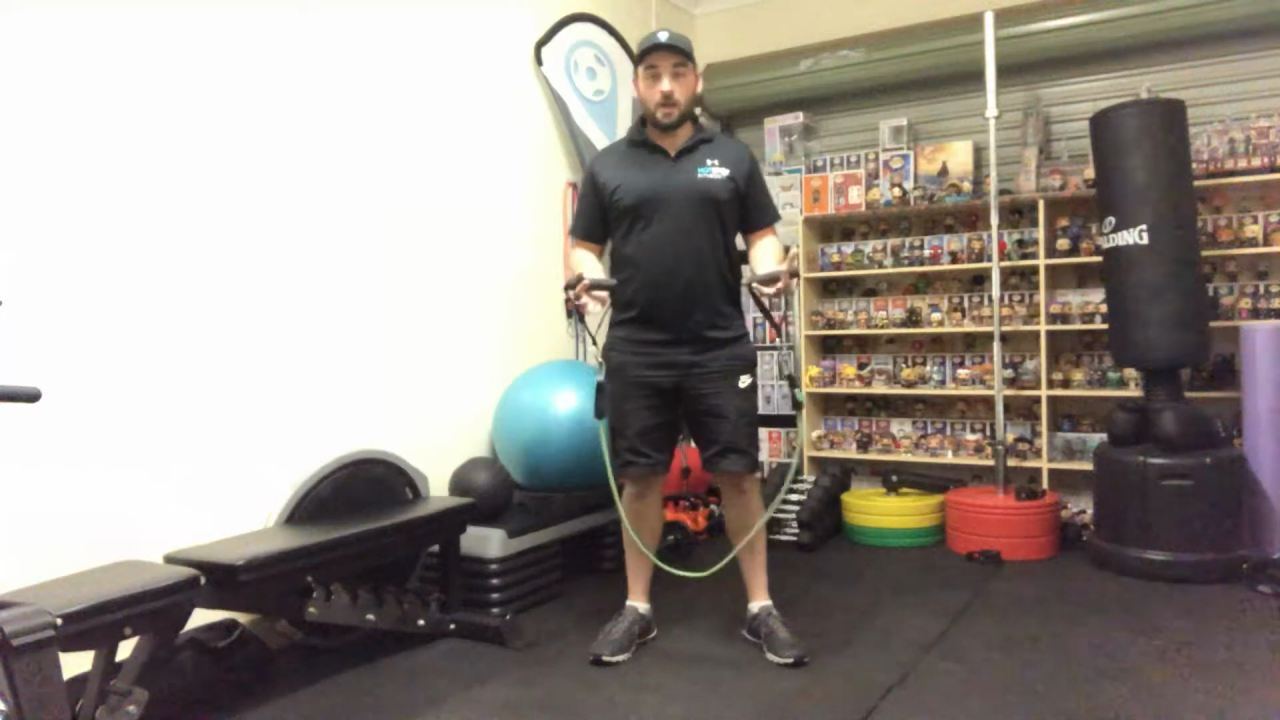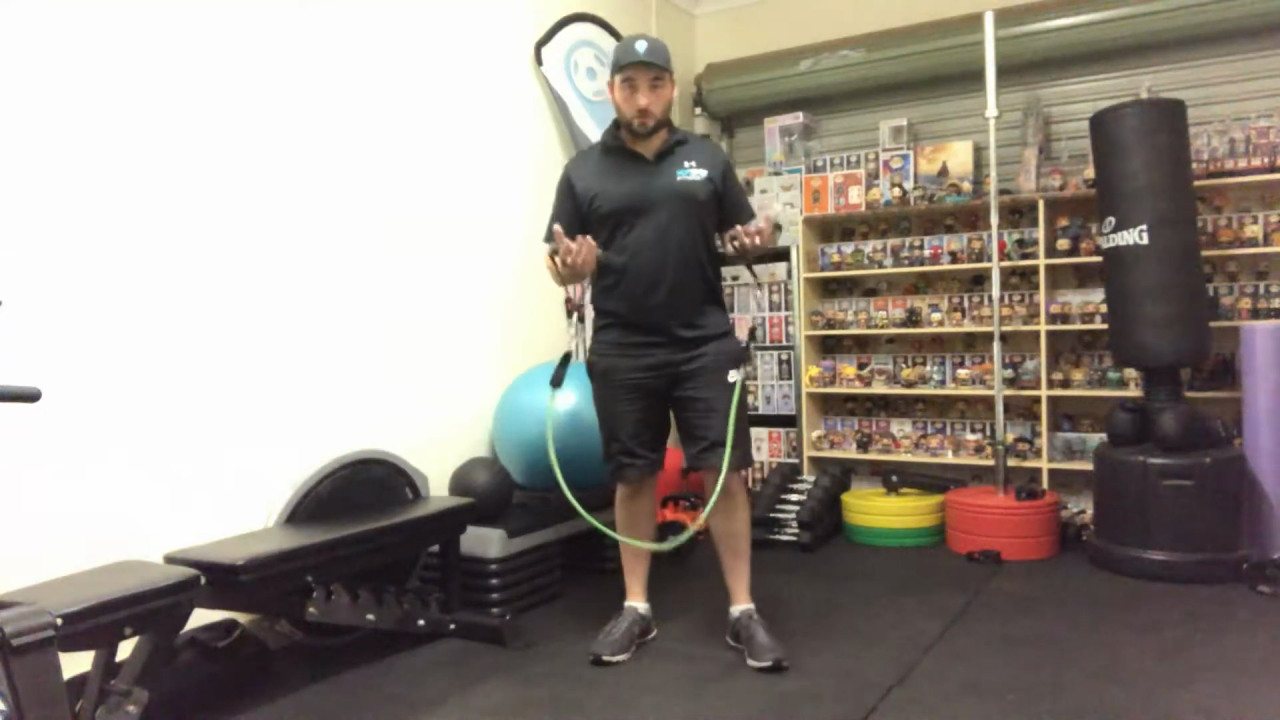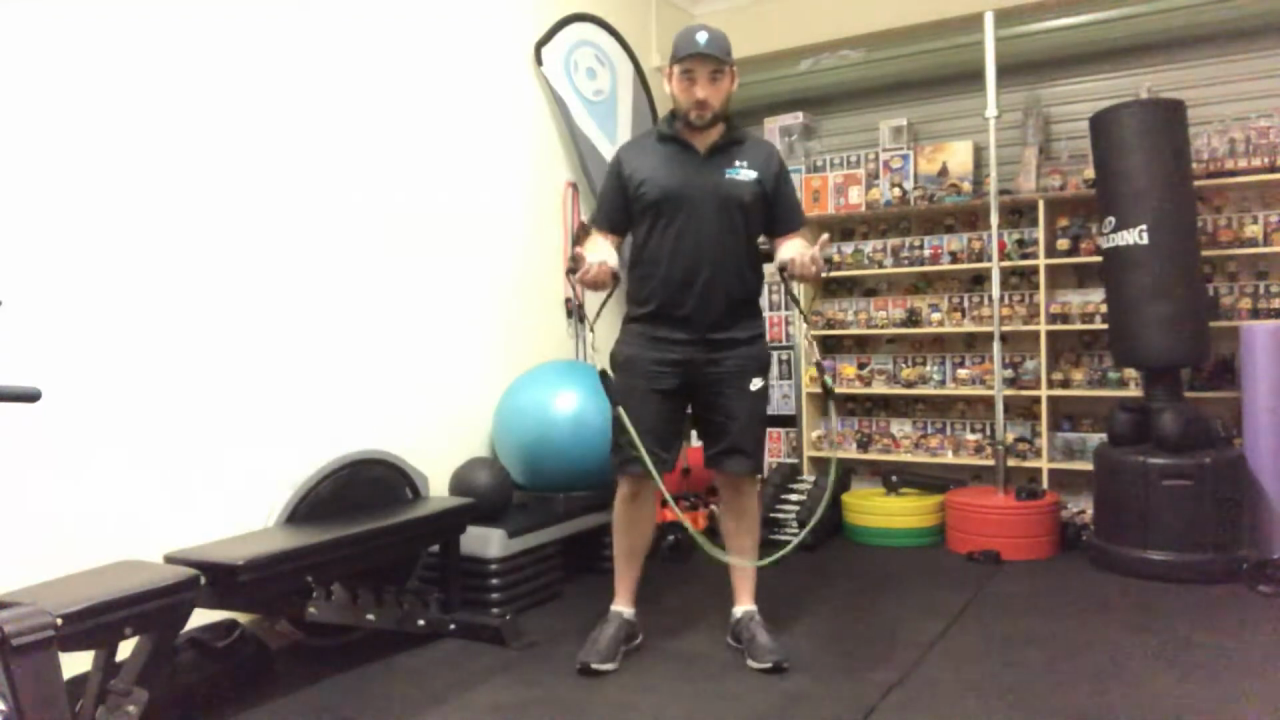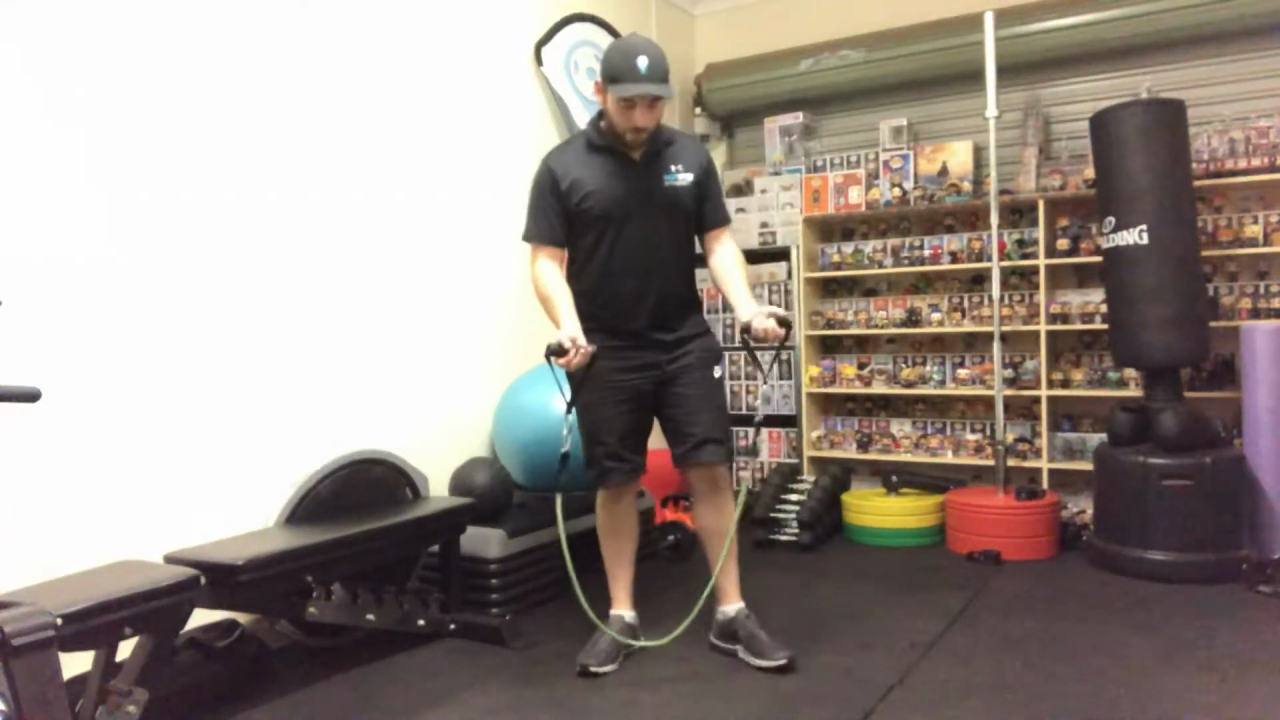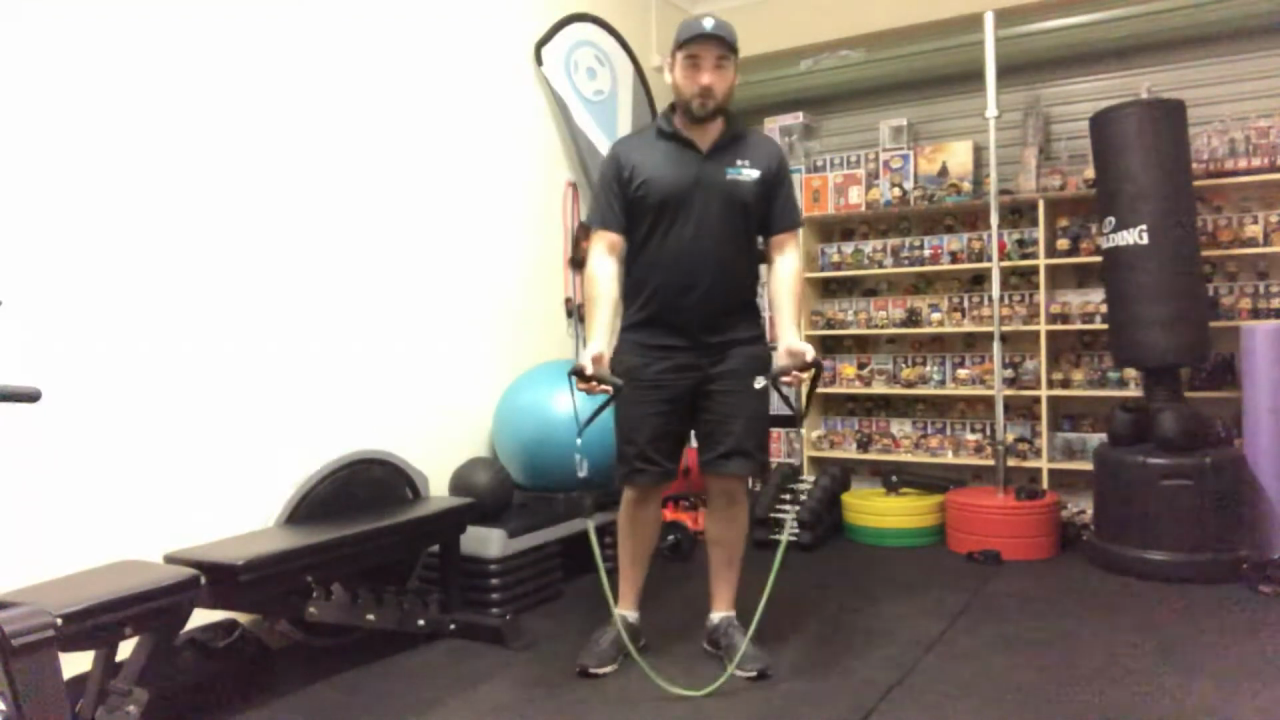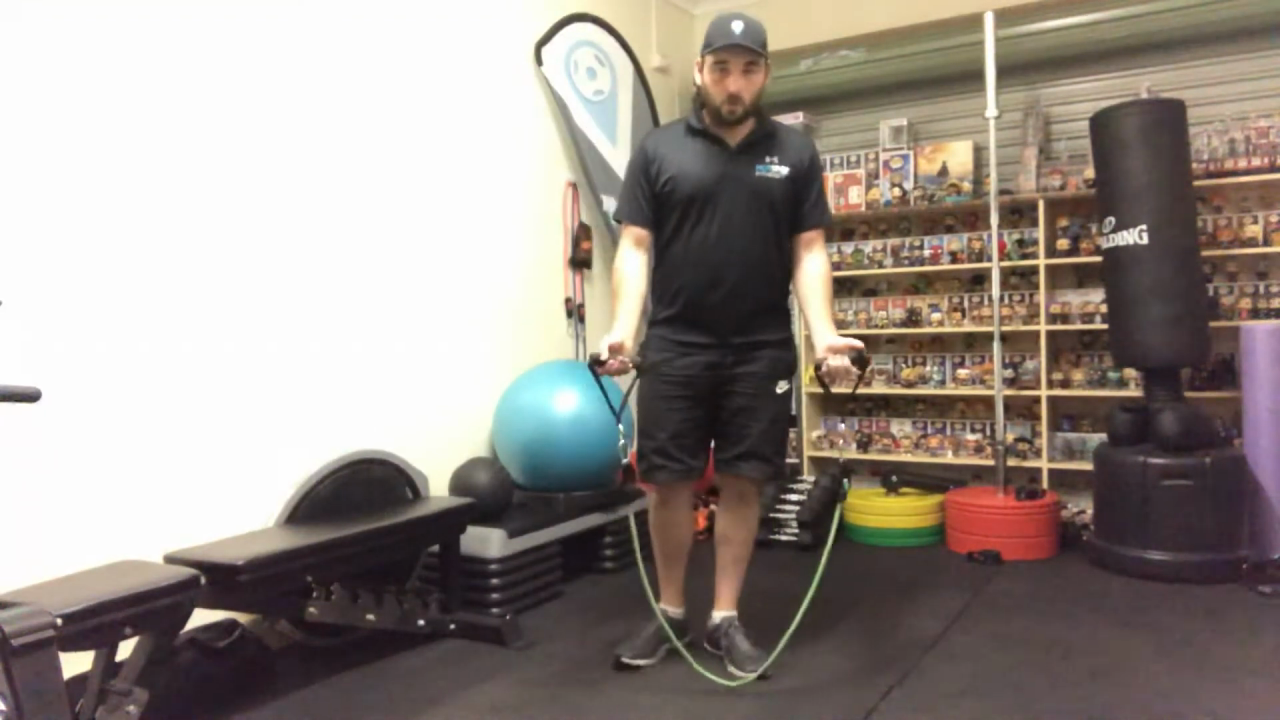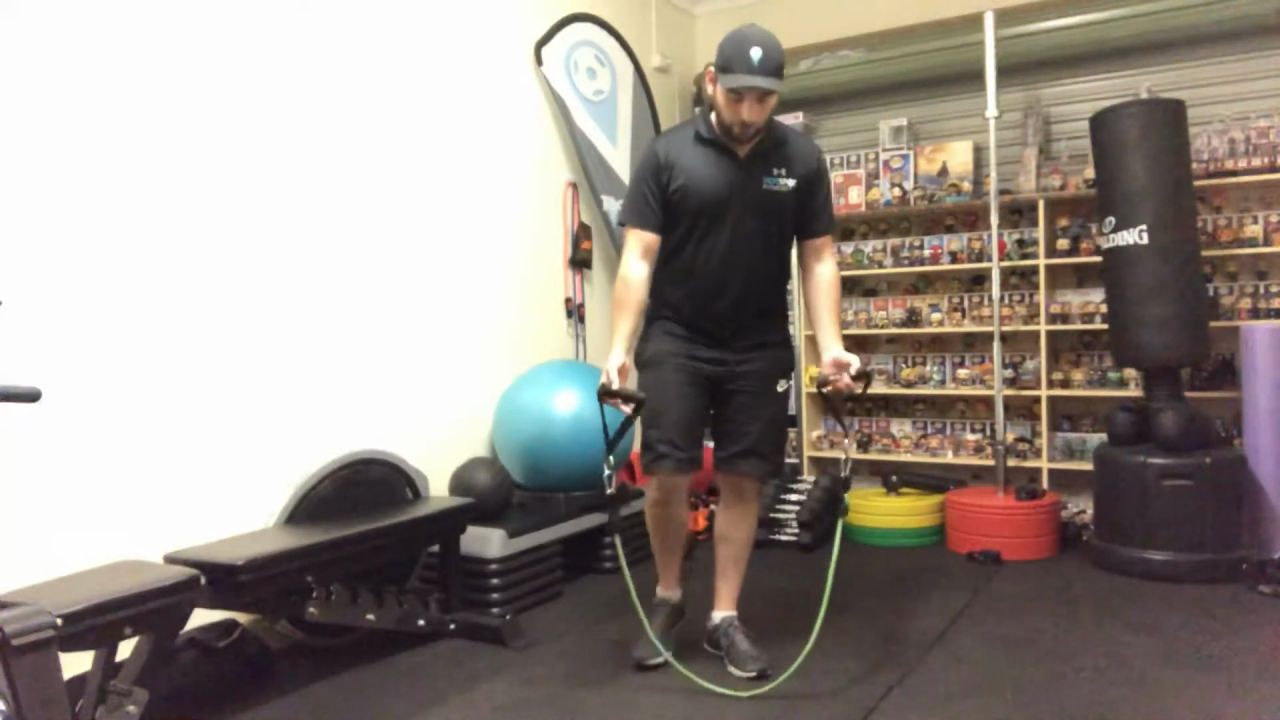
dt=0.7s
person 1, frame 1
left shoulder: (732, 158)
right shoulder: (608, 166)
left elbow: (761, 234)
right elbow: (583, 245)
left wrist: (771, 270)
right wrist: (589, 278)
left hip: (720, 348)
right hip: (636, 350)
left knee: (738, 473)
right knee: (640, 477)
left ankle: (760, 609)
right ankle: (637, 608)
person 1, frame 2
left shoulder: (708, 158)
right shoulder: (584, 171)
left elbow: (739, 233)
right elbow: (561, 261)
left wrist: (753, 237)
right wrist: (567, 263)
left hip: (706, 343)
right hip: (622, 351)
left knee: (725, 471)
right knee: (633, 477)
left ankle: (742, 611)
right ankle: (636, 609)
person 1, frame 3
left shoulder: (761, 159)
right shoulder: (634, 157)
left elbow: (788, 239)
right elbow: (604, 238)
left wrist: (800, 259)
right wrist: (598, 263)
left hip: (735, 345)
right hip: (650, 342)
left knee: (738, 475)
right knee: (637, 476)
left ankle: (745, 614)
right ankle: (622, 614)
person 1, frame 4
left shoulder: (690, 156)
right shoulder: (563, 166)
left elbow: (717, 242)
right elbow: (547, 260)
left wrist: (746, 307)
right wrist: (568, 327)
left hip: (686, 343)
right hip: (607, 354)
left knee: (710, 469)
right knee: (616, 482)
left ankle: (731, 613)
right ankle: (621, 616)
person 1, frame 5
left shoulder: (763, 156)
right shoulder: (631, 156)
left elbow: (783, 251)
right elbow: (605, 253)
left wrist: (788, 334)
right wrist: (598, 339)
left hip: (735, 350)
right hip: (651, 351)
left knee: (729, 483)
right knee: (643, 484)
left ankle: (723, 620)
right ankle: (626, 617)
person 1, frame 6
left shoulder: (794, 152)
right shoulder: (659, 150)
left elbow: (809, 252)
right elbow: (635, 247)
left wrist: (823, 334)
right wrist: (622, 326)
left hip: (760, 349)
right hip: (676, 346)
left knee: (741, 483)
right knee: (669, 482)
left ankle: (725, 620)
right ankle: (670, 613)
person 1, frame 7
left shoulder: (801, 158)
right shoulder: (668, 155)
left elbow: (818, 259)
right elbow: (639, 257)
left wrist: (831, 346)
right wrist: (619, 348)
left hip: (759, 348)
right hip: (676, 338)
left knee: (742, 481)
right knee: (669, 476)
left ankle: (725, 619)
right ankle: (668, 598)
